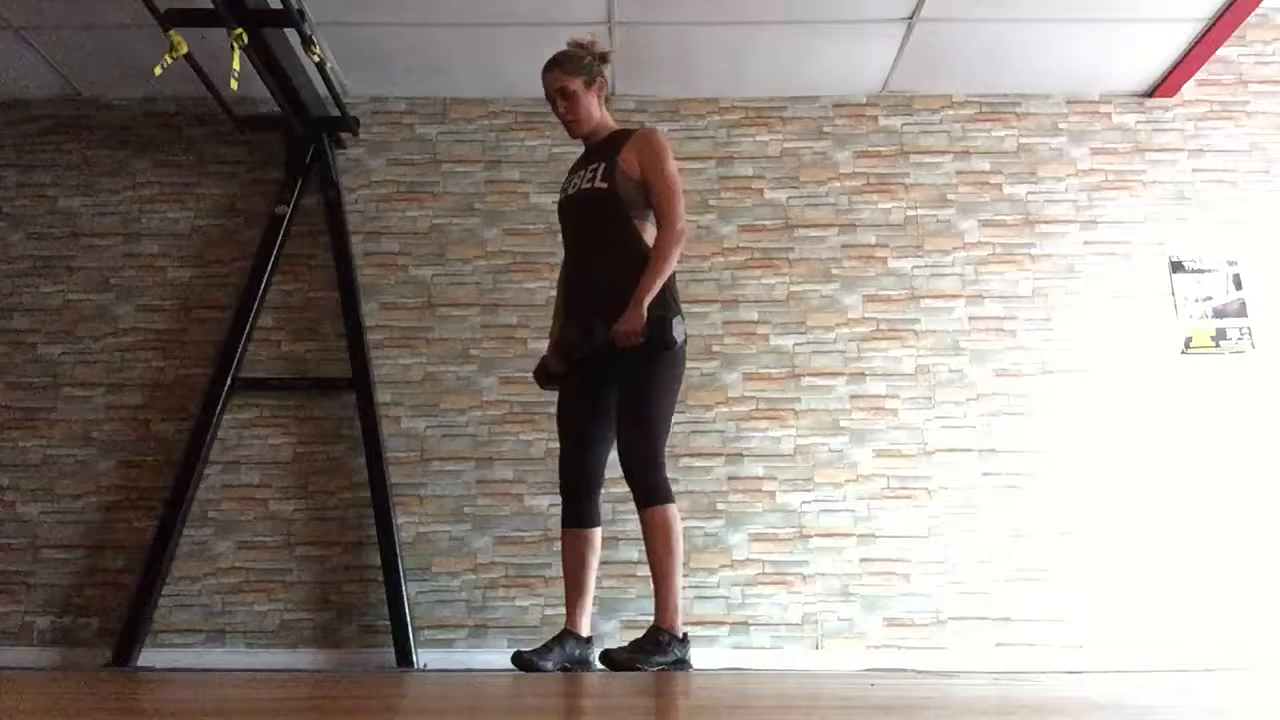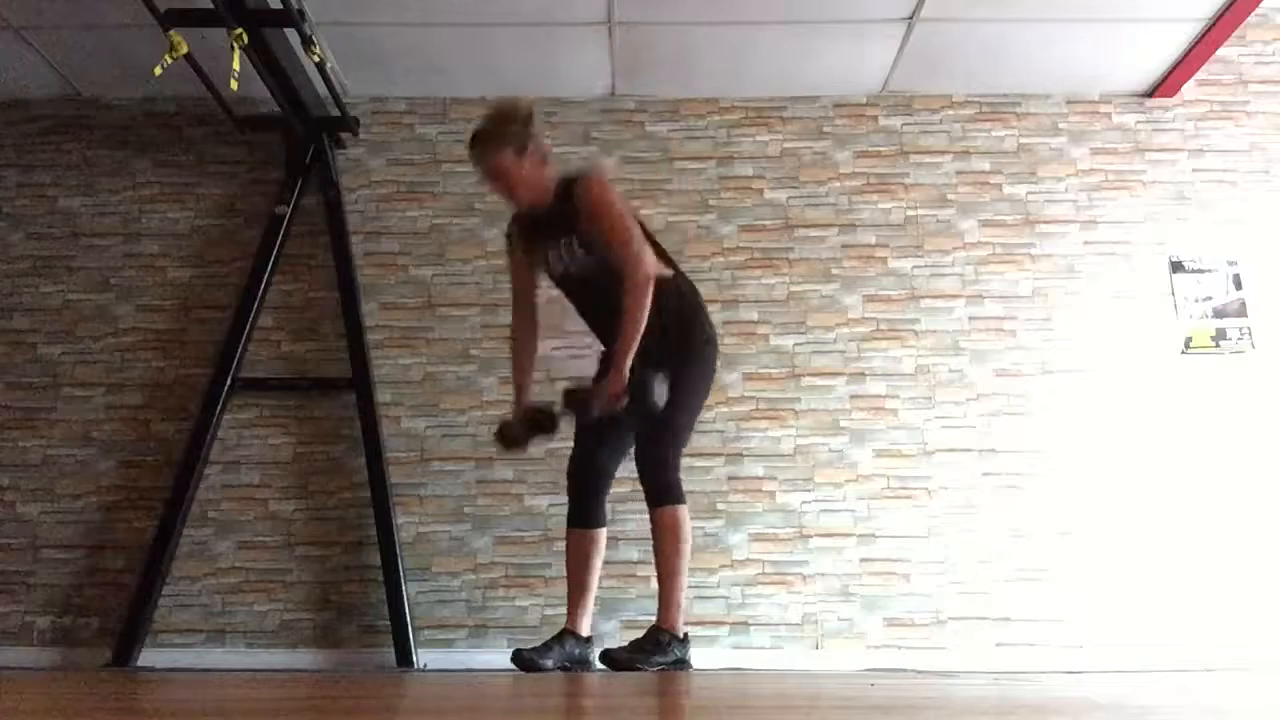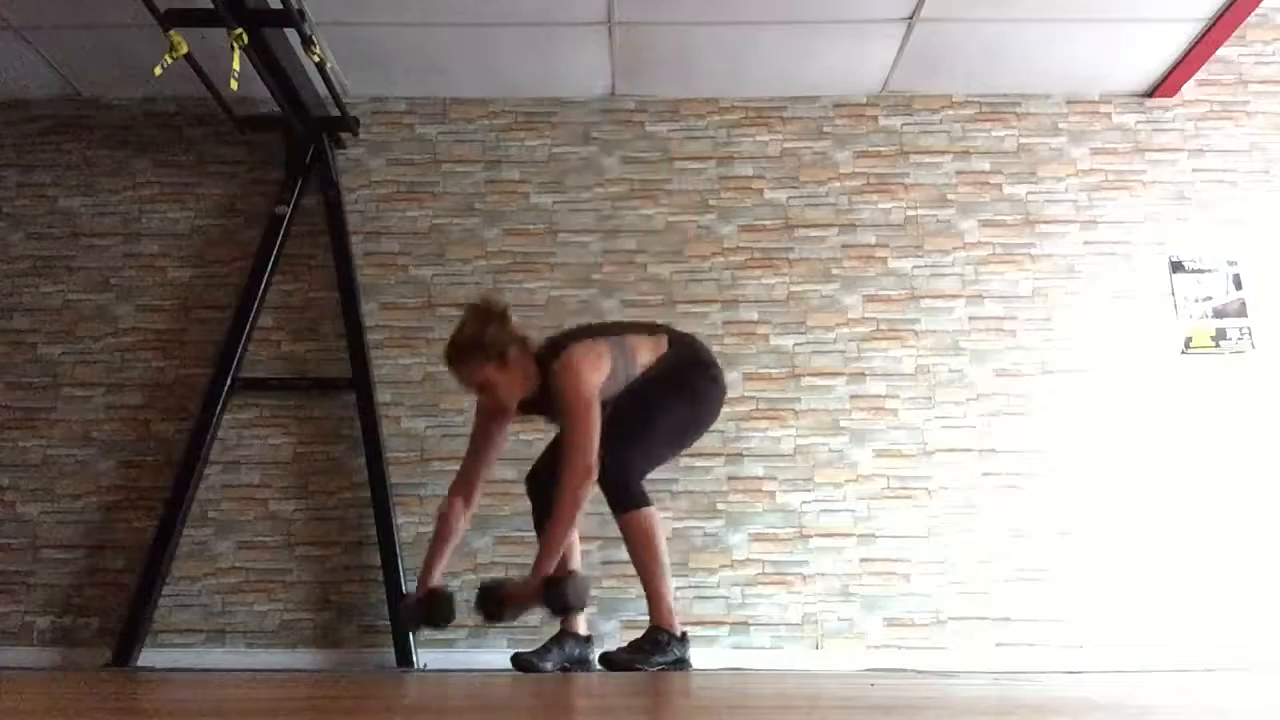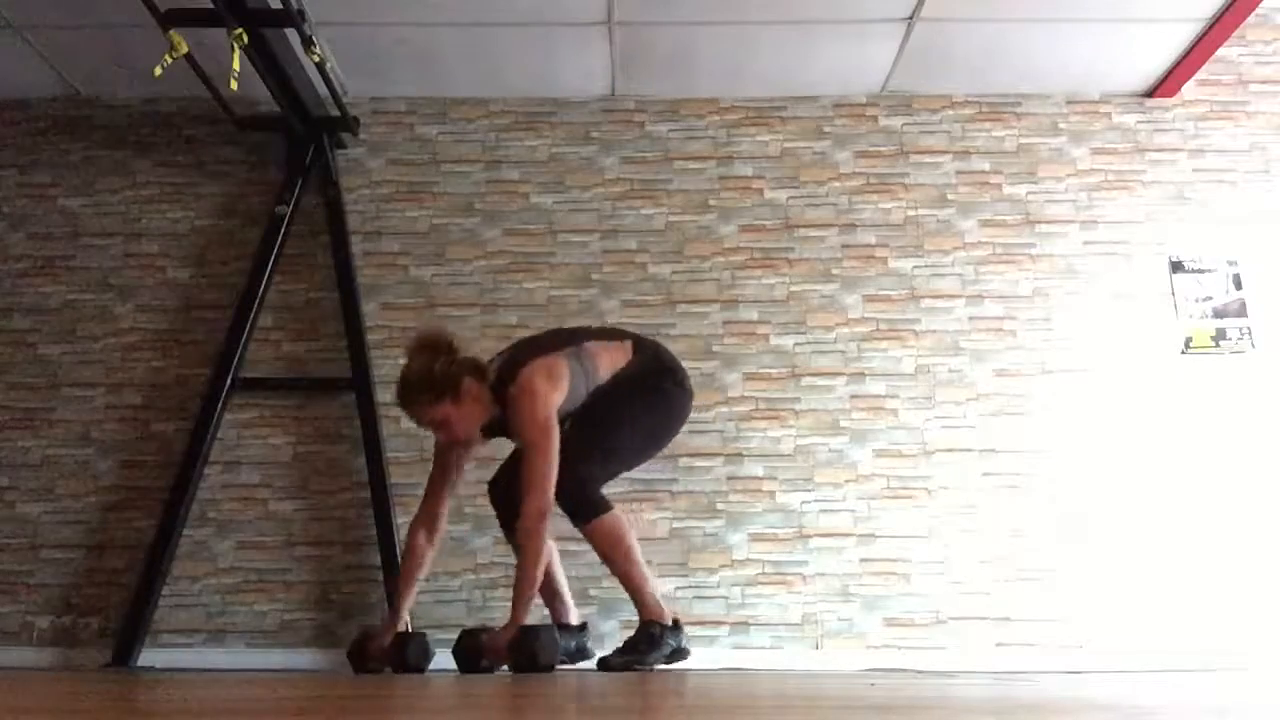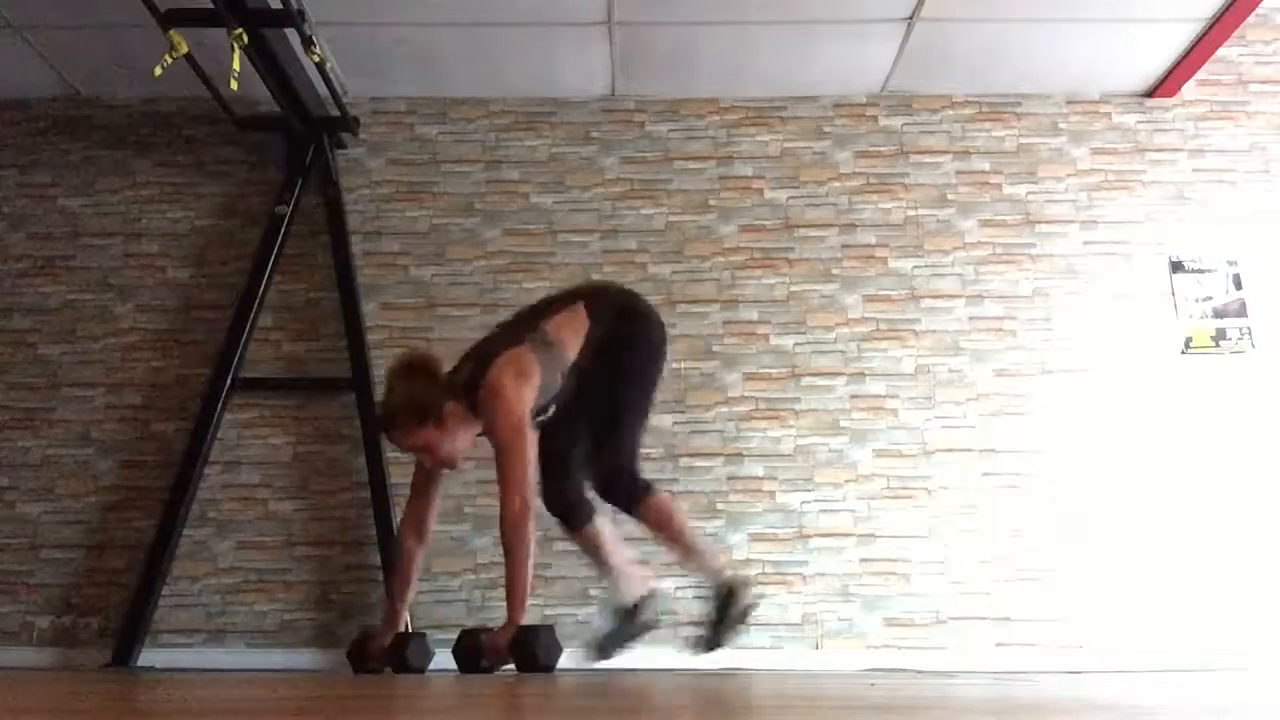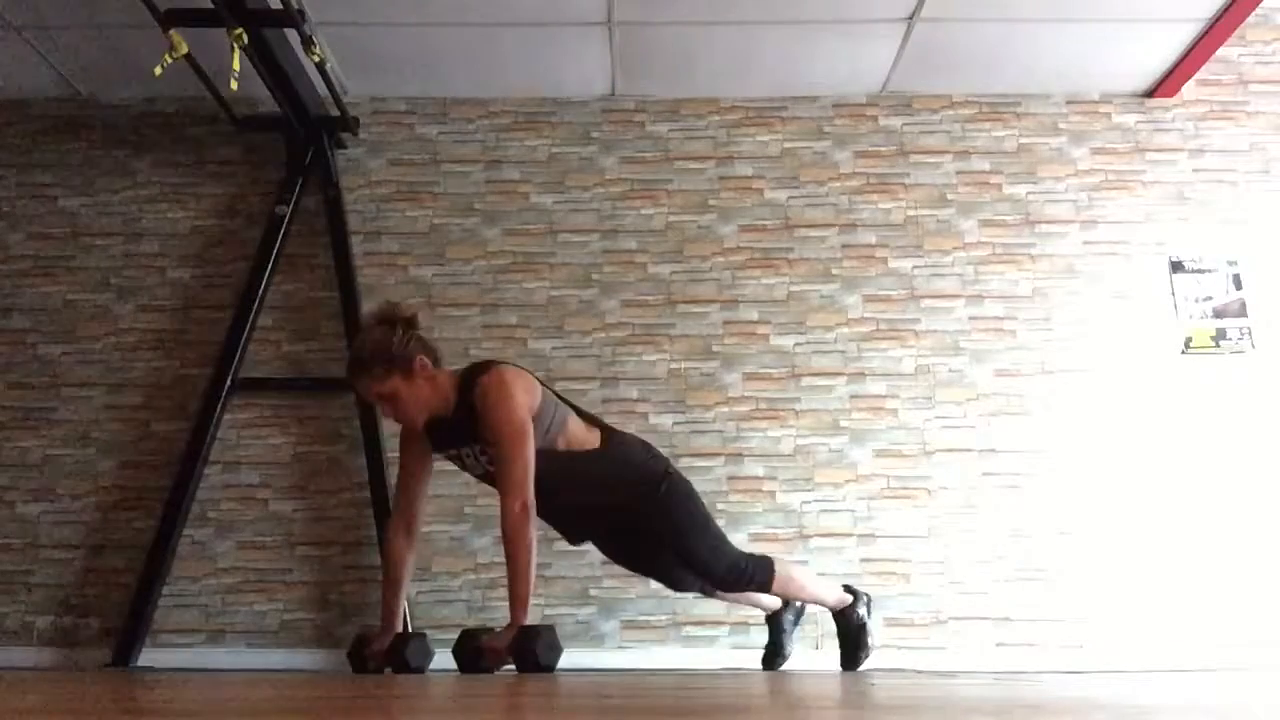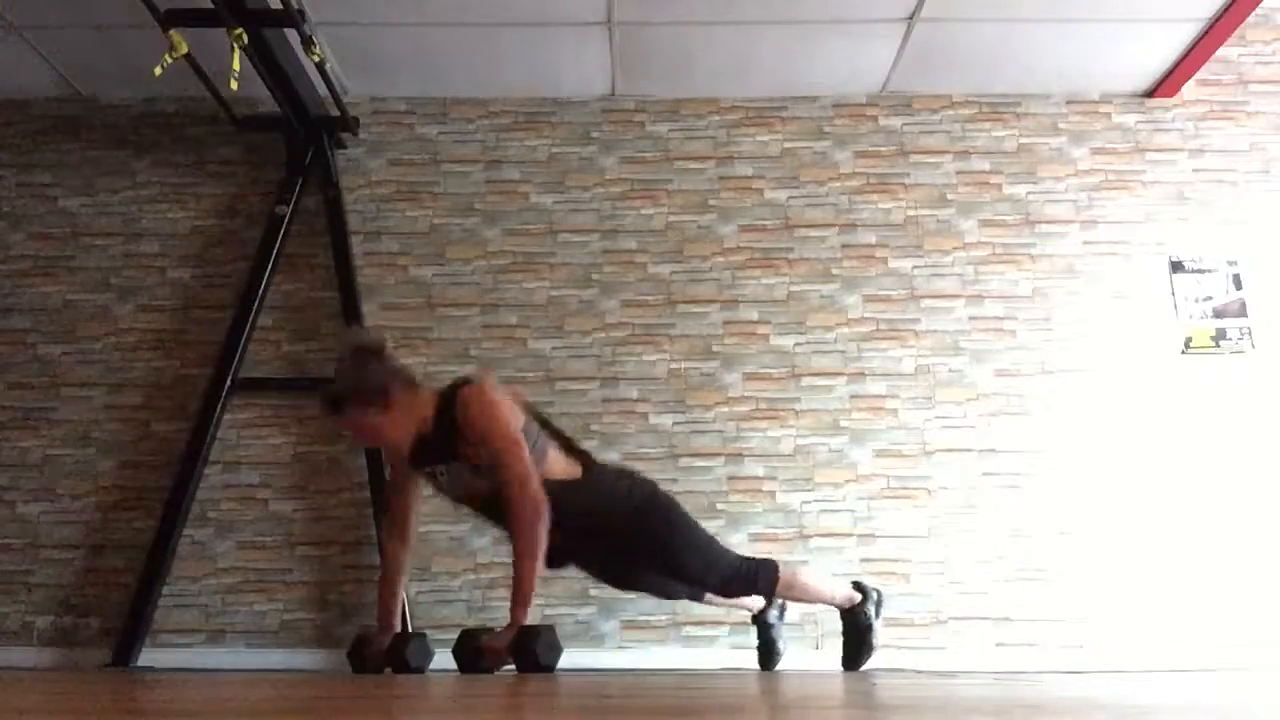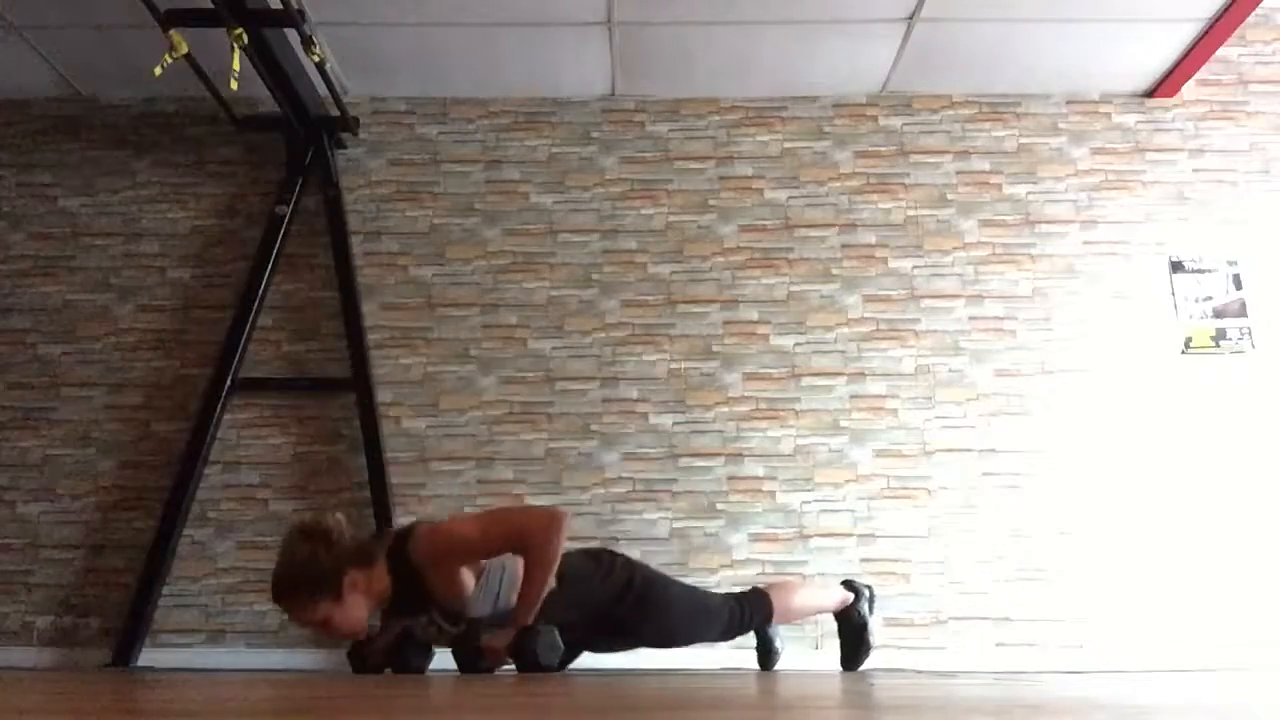
dt=0.2s
person 1, frame 1
left shoulder: (642, 144)
right shoulder: (577, 169)
left elbow: (674, 229)
left wrist: (640, 306)
right wrist: (558, 335)
left hip: (644, 328)
right hip: (592, 335)
left knee: (642, 465)
right knee: (577, 476)
left ankle: (671, 634)
right ankle: (577, 636)
person 1, frame 2
left shoulder: (591, 194)
right shoulder: (523, 228)
left elbow: (639, 272)
right elbow: (523, 319)
left wrist: (622, 368)
right wrist: (522, 400)
left hip: (678, 336)
right hip: (624, 355)
left knee: (656, 461)
right knee: (586, 474)
left ankle: (672, 637)
right ankle: (577, 636)
person 1, frame 3
left shoulder: (572, 370)
right shoulder: (502, 392)
left elbow: (578, 478)
right elbow: (462, 494)
left wrist: (540, 575)
right wrist: (427, 583)
left hip: (691, 379)
right hip: (629, 403)
left knee: (614, 468)
right knee: (542, 482)
left ankle: (668, 637)
right ankle: (574, 637)
person 1, frame 4
left shoulder: (526, 390)
right shoulder: (465, 412)
left elbow: (537, 512)
right elbow: (428, 524)
left wrist: (516, 625)
right wrist: (394, 624)
left hip: (657, 385)
right hip: (607, 392)
left knee: (571, 482)
right knee: (506, 492)
left ankle: (660, 626)
right ankle: (570, 629)
person 1, frame 5
left shoulder: (497, 392)
right shoulder: (448, 408)
left elbow: (516, 509)
right elbow: (415, 525)
left wrist: (514, 623)
right wrist: (392, 623)
right hip: (600, 360)
right knee: (561, 491)
left ankle: (726, 588)
right ankle: (635, 599)
person 1, frame 6
left shoulder: (496, 390)
right shoulder: (425, 423)
left elbow: (518, 509)
right elbow: (404, 526)
left wrist: (517, 625)
right wrist: (390, 627)
left hip: (633, 480)
right hip: (594, 504)
left knee: (732, 570)
right knee: (688, 575)
left ankle: (847, 604)
right ankle: (779, 611)
person 1, frame 7
left shoulder: (477, 403)
right shoulder: (406, 438)
left elbow: (531, 510)
right elbow: (397, 534)
left wrist: (517, 624)
right wrist: (386, 629)
left hip: (618, 508)
right hip: (577, 534)
left knee: (728, 577)
right knee: (679, 587)
left ankle: (856, 600)
right ankle: (764, 612)
person 1, frame 8
left shoulder: (432, 549)
right shoulder: (377, 567)
left elbow: (551, 524)
left wrist: (514, 629)
left hip: (604, 596)
right hip: (569, 614)
left knee: (728, 616)
left ankle: (851, 599)
right ankle: (798, 611)
